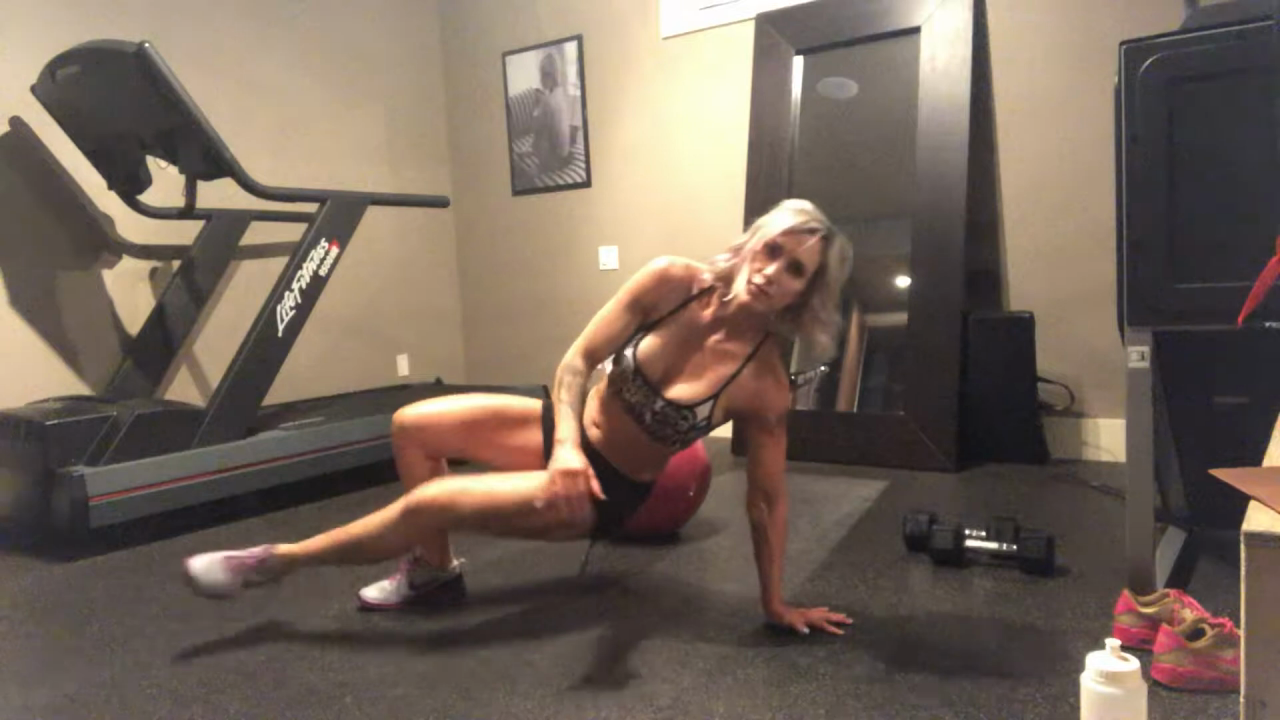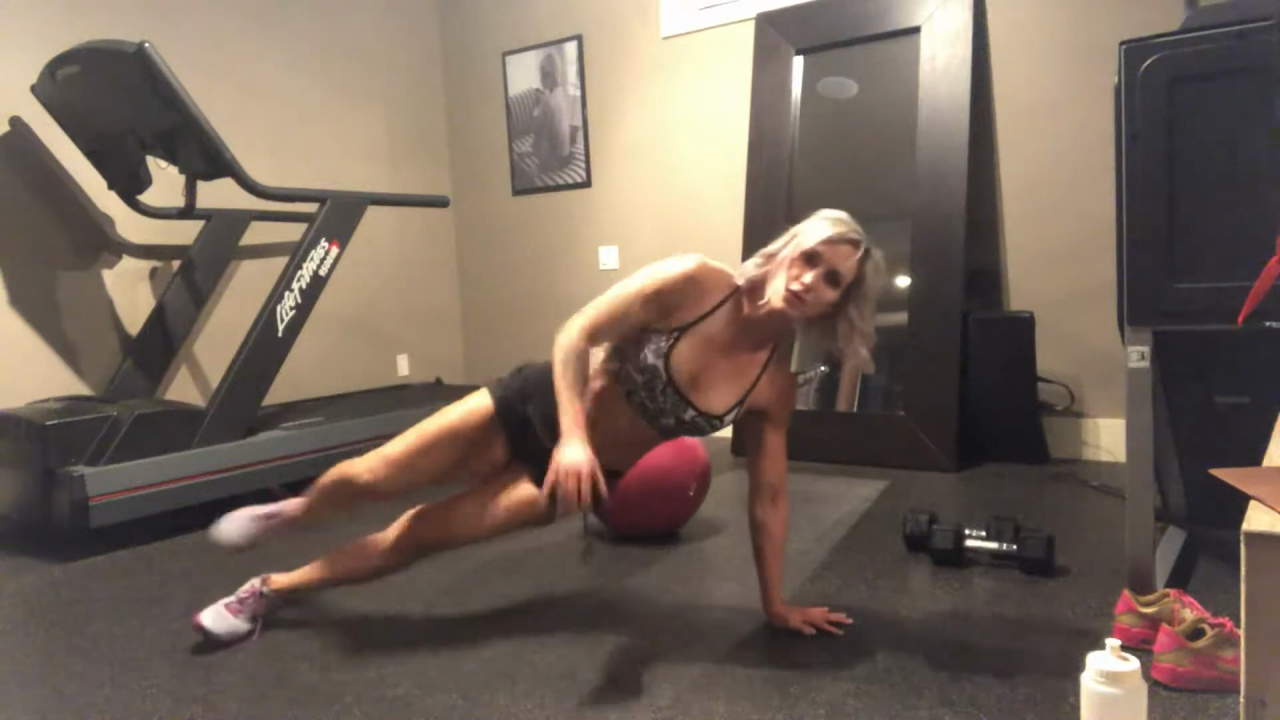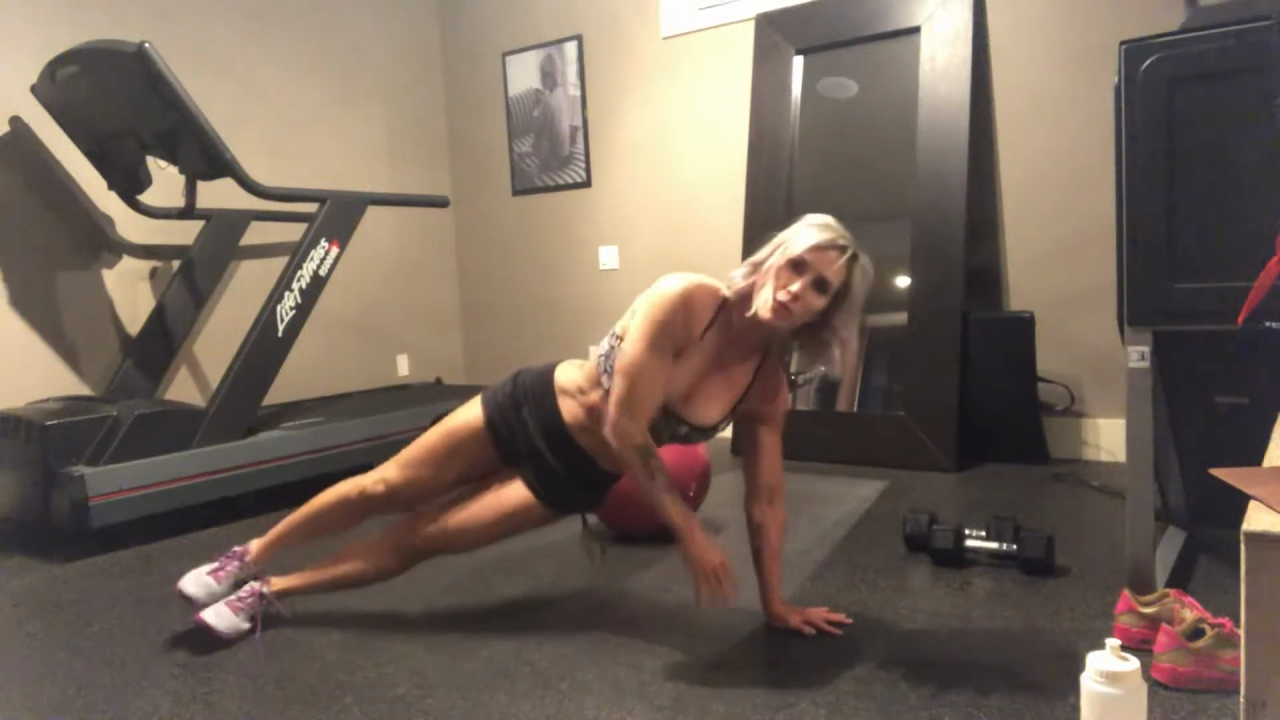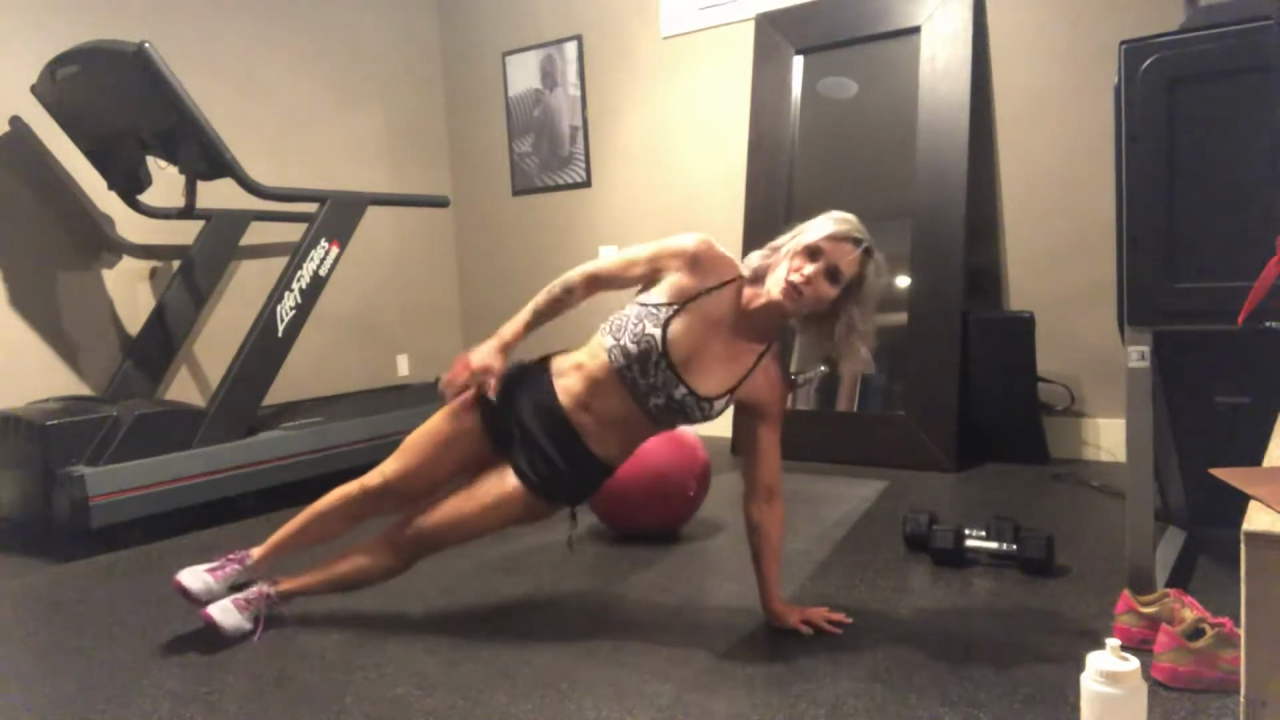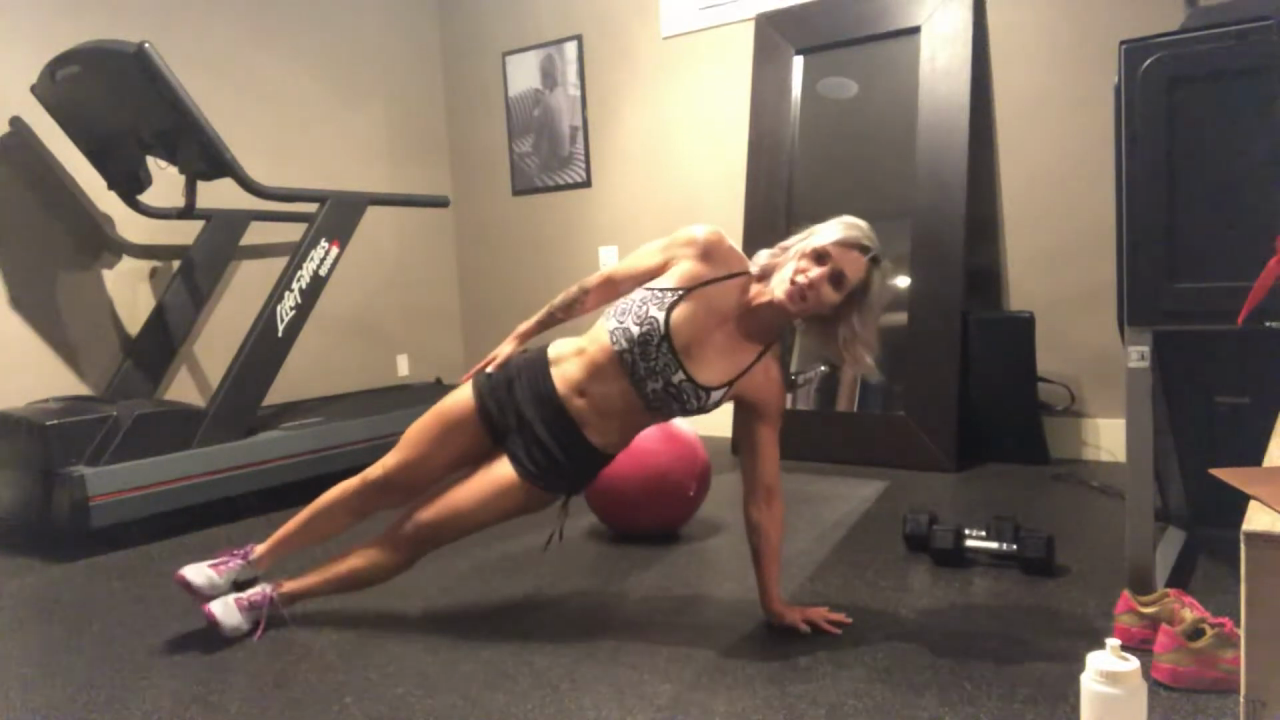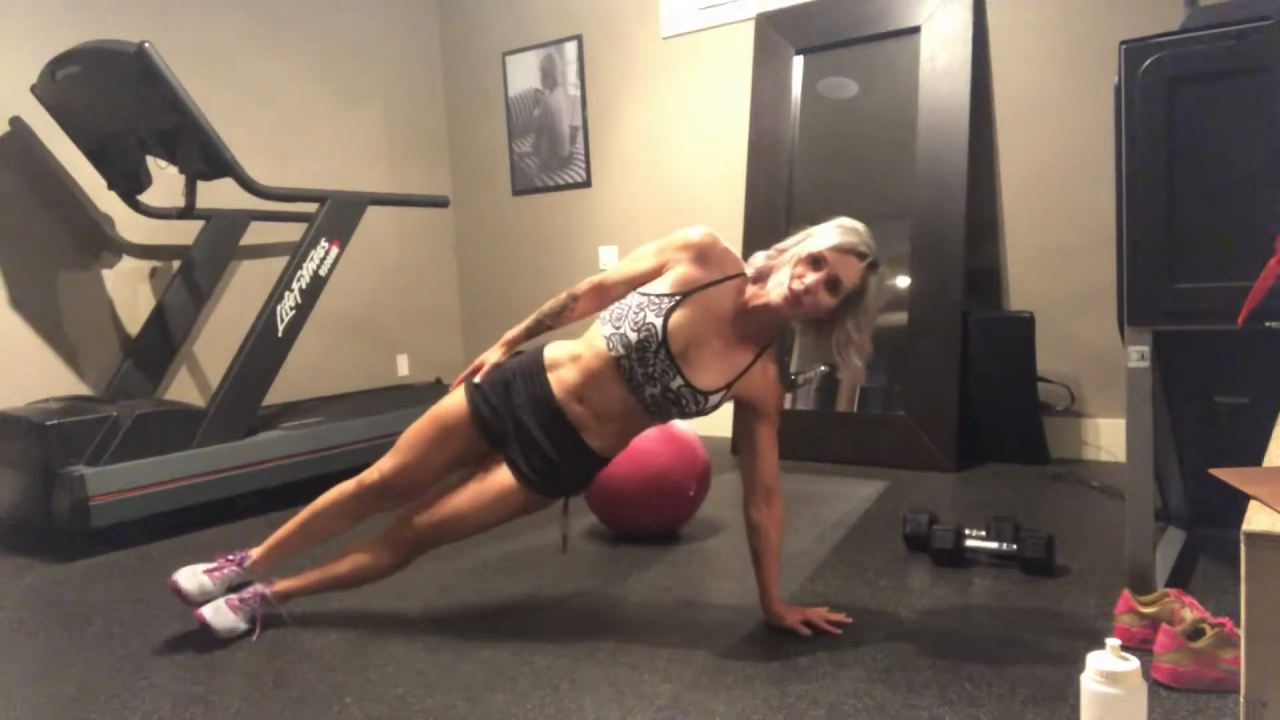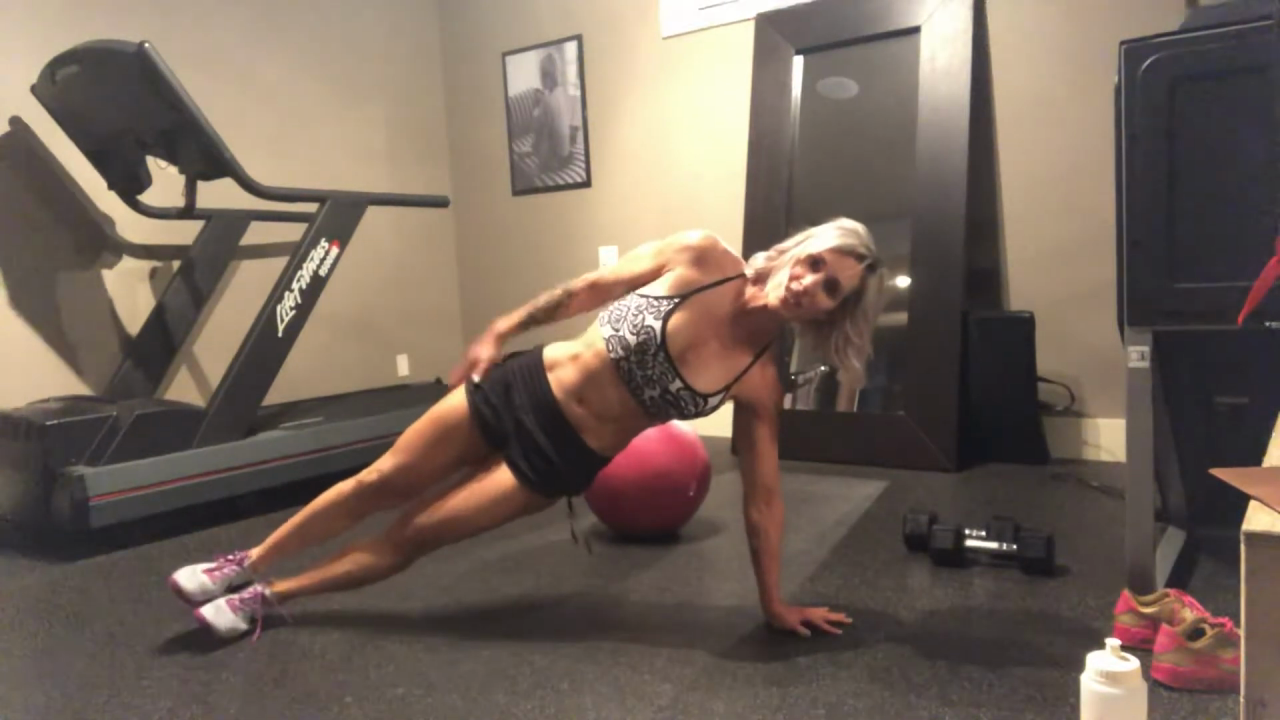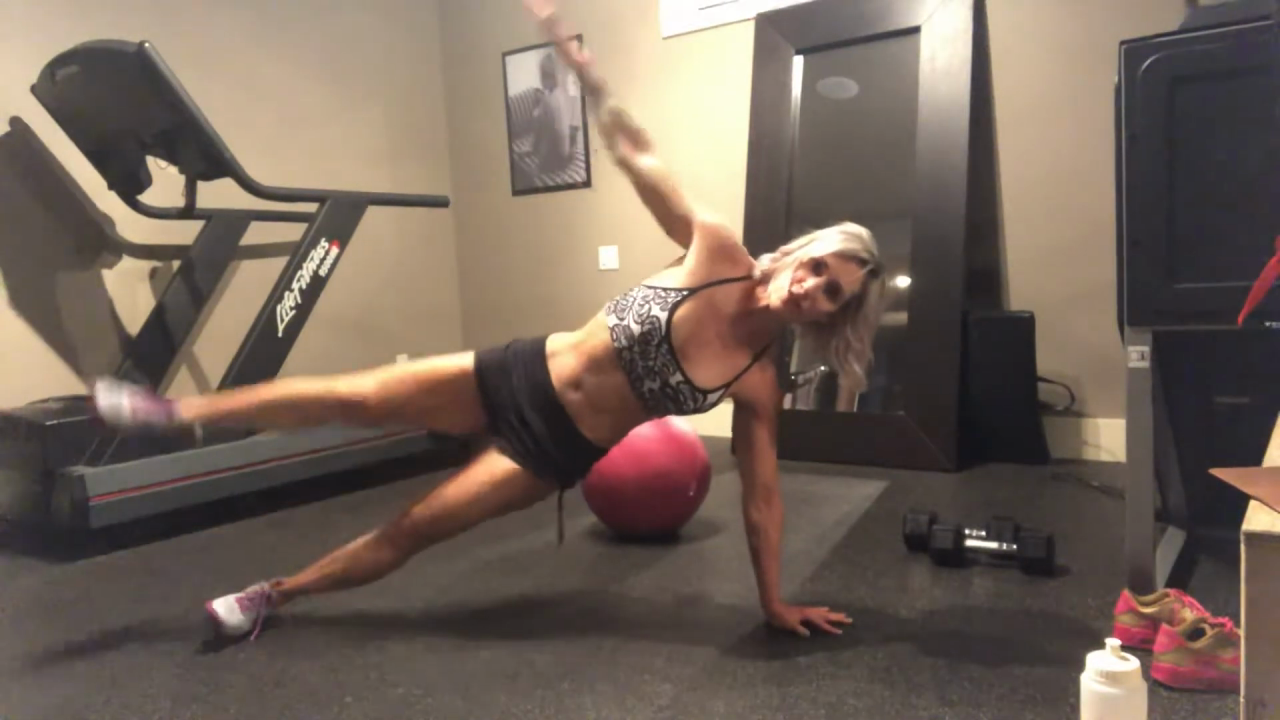
dt=0.5s
person 1, frame 1
left shoulder: (766, 387)
right shoulder: (670, 282)
left elbow: (766, 499)
right elbow: (576, 359)
left wrist: (776, 604)
right wrist: (567, 445)
left hip: (612, 492)
right hip: (571, 430)
left knee: (430, 501)
right knee: (412, 425)
left ankle: (279, 557)
right ankle: (433, 567)
person 1, frame 2
left shoulder: (775, 385)
right shoulder: (696, 282)
left elbow: (768, 498)
right elbow: (576, 335)
left wrist: (775, 603)
right wrist: (570, 436)
left hip: (585, 465)
right hip: (541, 401)
left knee: (422, 534)
right knee: (377, 476)
left ankle: (272, 588)
right ankle: (291, 512)
person 1, frame 3
left shoulder: (768, 390)
right shoulder: (683, 300)
left elbow: (765, 499)
right elbow: (626, 432)
left wrist: (776, 604)
right wrist: (690, 533)
left hip: (575, 476)
right hip: (535, 407)
left knee: (417, 539)
right knee: (385, 490)
left ankle: (267, 591)
right ankle: (251, 555)
person 1, frame 4
left shoulder: (764, 383)
right shoulder: (697, 260)
left elbow: (764, 496)
right elbow: (586, 276)
left wrist: (775, 603)
right wrist: (501, 340)
left hip: (570, 467)
right hip: (530, 397)
left knee: (415, 538)
right knee: (384, 489)
left ankle: (272, 594)
right ankle: (250, 561)
person 1, frame 5
left shoulder: (763, 381)
right shoulder: (706, 252)
left elbow: (763, 493)
right elbow: (601, 285)
left wrist: (774, 600)
right wrist: (520, 335)
left hip: (564, 454)
right hip: (525, 384)
left knee: (414, 533)
right knee: (384, 483)
left ankle: (272, 597)
right ankle: (252, 560)
person 1, frame 6
left shoulder: (760, 383)
right shoulder: (701, 253)
left elbow: (763, 494)
right elbow: (592, 292)
left wrist: (774, 602)
right wrist: (507, 340)
left hip: (562, 459)
right hip: (523, 387)
left knee: (412, 535)
right knee: (381, 485)
left ankle: (268, 596)
right ankle: (247, 563)
person 1, frame 7
left shoulder: (759, 384)
right shoulder: (702, 257)
left elbow: (762, 495)
right elbow: (588, 288)
left wrist: (775, 603)
right wrist: (501, 330)
left hip: (563, 459)
right hip: (523, 387)
left knee: (412, 535)
right knee: (381, 483)
left ankle: (271, 595)
right ankle: (249, 562)
person 1, frame 8
left shoulder: (757, 383)
right shoulder: (716, 249)
left elbow: (761, 495)
right elbow: (630, 151)
left wrist: (775, 603)
left hip: (557, 449)
right hip: (520, 374)
left knee: (408, 532)
right knee: (347, 397)
left ankle: (270, 593)
right ankle: (181, 411)
